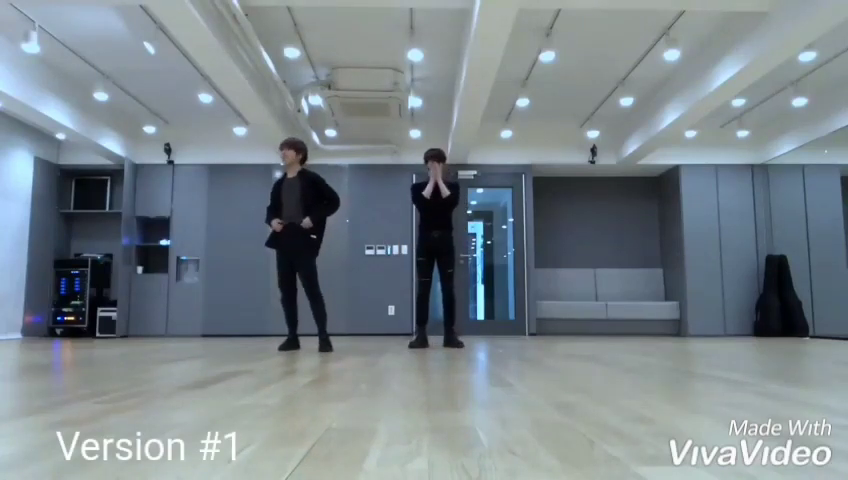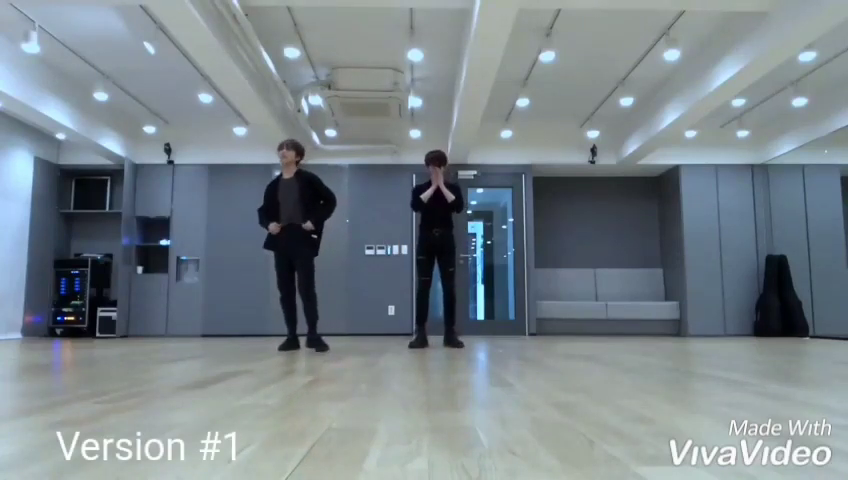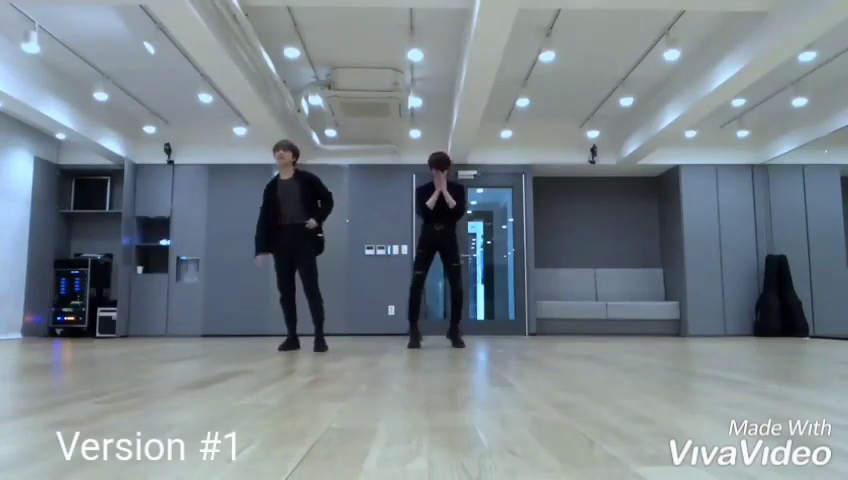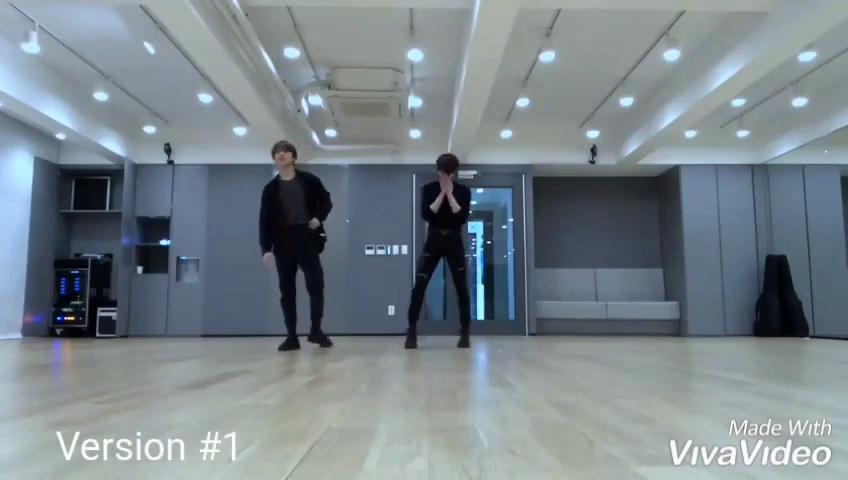
dt=0.2s
person 1, frame 1
left shoulder: (312, 179)
right shoulder: (279, 185)
left elbow: (333, 201)
right elbow: (272, 209)
left wrist: (313, 218)
right wrist: (272, 220)
left hip: (304, 240)
right hip: (283, 241)
left knee: (311, 288)
right knee: (287, 290)
left ankle: (323, 336)
right ankle: (292, 337)
person 1, frame 2
left shoulder: (309, 180)
right shoulder: (273, 186)
left elbow: (330, 201)
right elbow: (264, 211)
left wrist: (316, 221)
right wrist: (268, 223)
left hip: (303, 239)
right hip: (281, 241)
left knee: (306, 287)
right knee: (285, 290)
left ankle: (313, 335)
right ankle: (292, 336)
person 1, frame 3
left shoulder: (308, 180)
right shoulder: (271, 187)
left elbow: (328, 200)
right elbow: (264, 219)
left wrist: (318, 218)
right wrist: (261, 249)
left hip: (305, 238)
right hip: (281, 241)
left knee: (311, 287)
right knee: (286, 290)
left ankle: (319, 335)
right ankle: (292, 336)
person 1, frame 4
left shoulder: (309, 181)
right shoulder: (271, 189)
left elbow: (325, 201)
right elbow: (265, 220)
left wrist: (319, 218)
right wrist: (266, 248)
left hip: (308, 239)
right hip: (283, 242)
left knee: (316, 285)
right knee: (287, 290)
left ankle: (316, 330)
right ankle: (292, 336)
person 2, frame 1
left shoulder: (452, 186)
right shoulder: (418, 187)
left elbow: (452, 203)
right elbow: (419, 203)
left wrist: (439, 180)
right wrist: (432, 181)
left hip: (445, 240)
right hip: (425, 240)
left knee: (448, 288)
right knee: (423, 288)
left ankle: (450, 333)
right ankle: (421, 334)
person 2, frame 2
left shoulder: (453, 188)
right shoulder: (419, 189)
left elbow: (458, 207)
right elbow: (416, 207)
left wrist: (442, 186)
right wrist: (433, 186)
left hip: (446, 239)
right hip: (426, 239)
left knee: (449, 287)
right knee: (423, 287)
left ankle: (450, 333)
right ankle: (421, 334)
person 2, frame 3
left shoulder: (457, 189)
right shoulder: (423, 190)
left elbow: (459, 213)
right elbow: (422, 212)
left wrist: (445, 190)
right wrist: (437, 191)
left hip: (448, 237)
right hip: (428, 236)
left knee: (456, 284)
right knee: (417, 283)
left ankle: (454, 329)
right ankle: (414, 330)
person 2, frame 4
left shoulder: (463, 191)
right shoulder: (429, 189)
left elbow: (463, 217)
right elbow: (426, 214)
left wrist: (450, 195)
right wrist: (442, 195)
left hip: (454, 240)
right hip: (433, 239)
left knee: (462, 287)
right knee: (420, 285)
left ankle: (465, 332)
right ankle: (411, 331)
